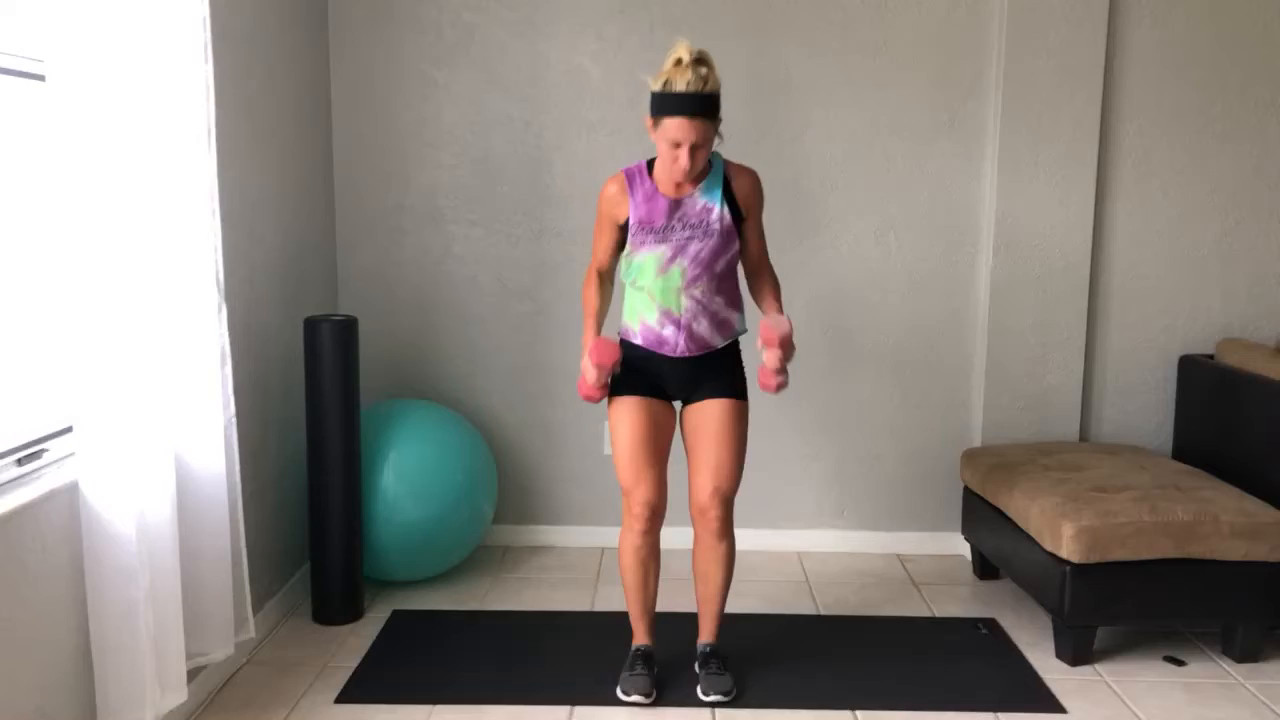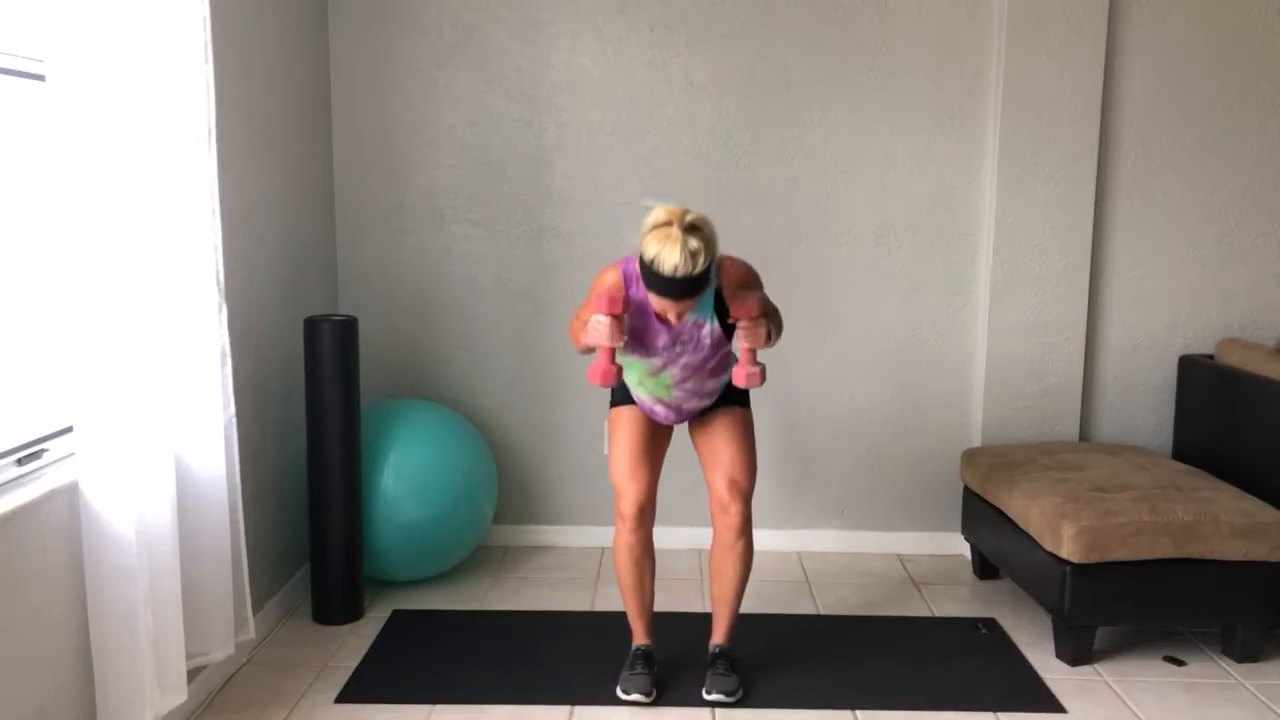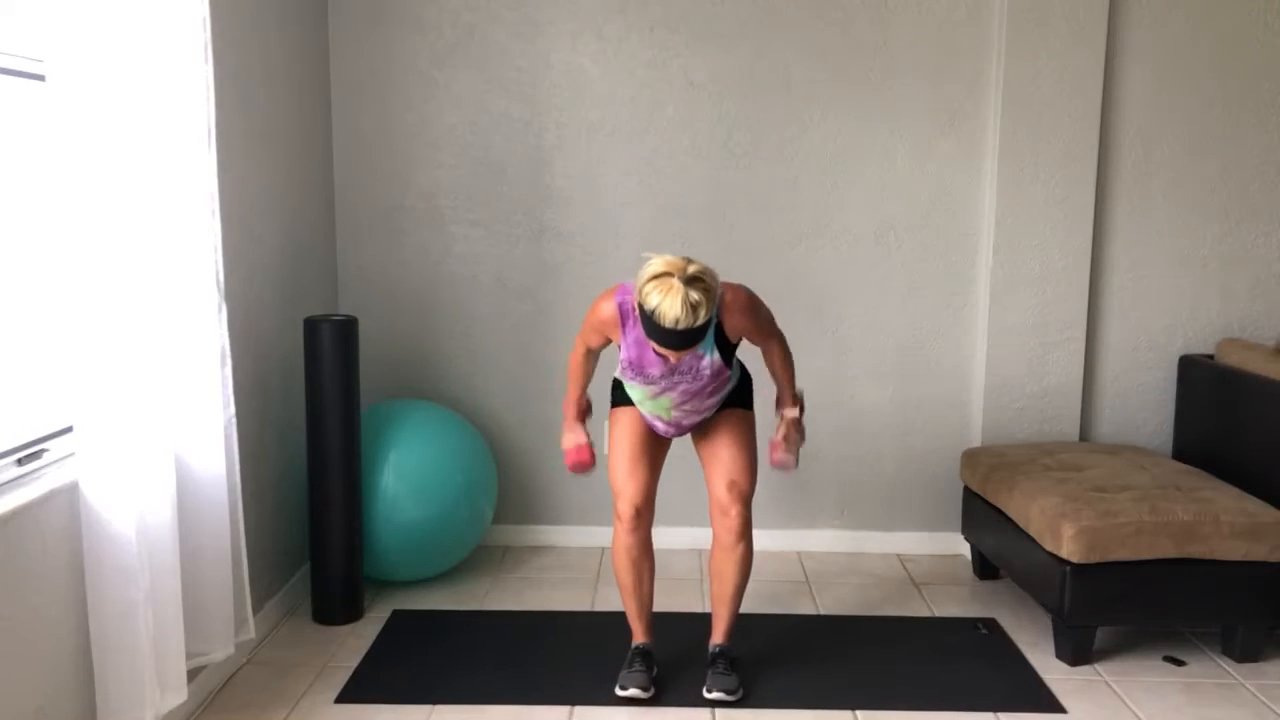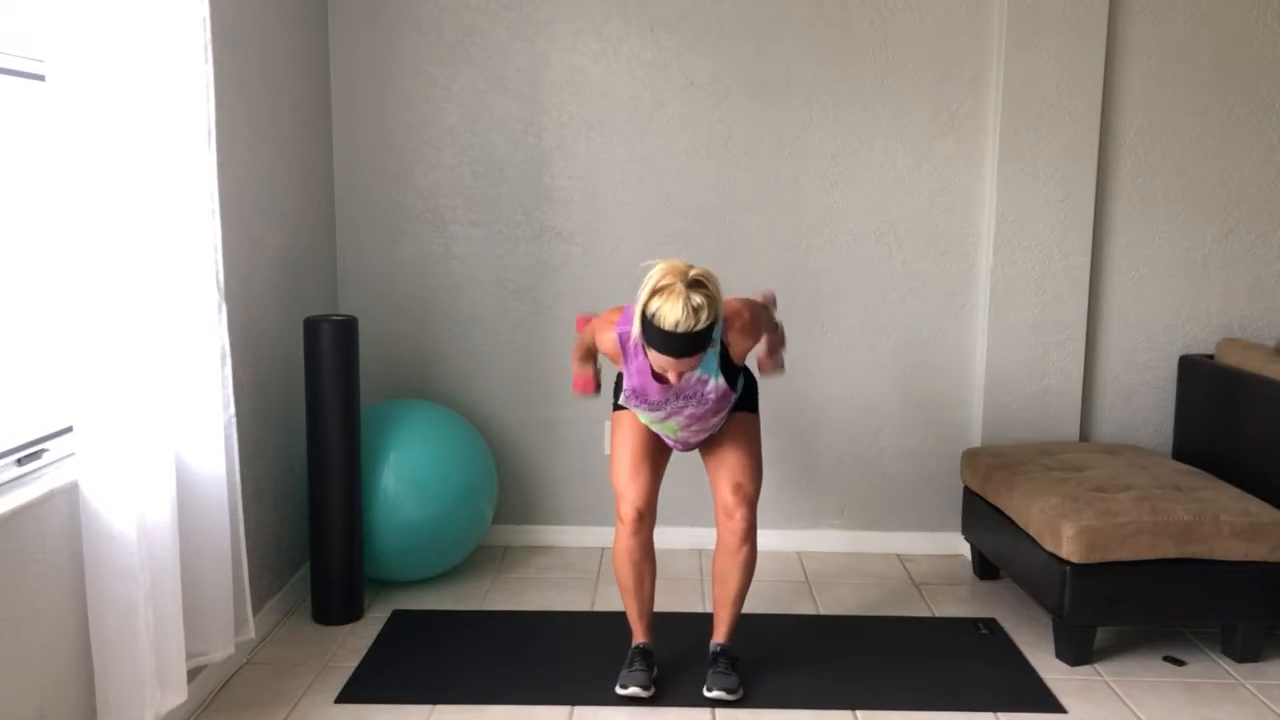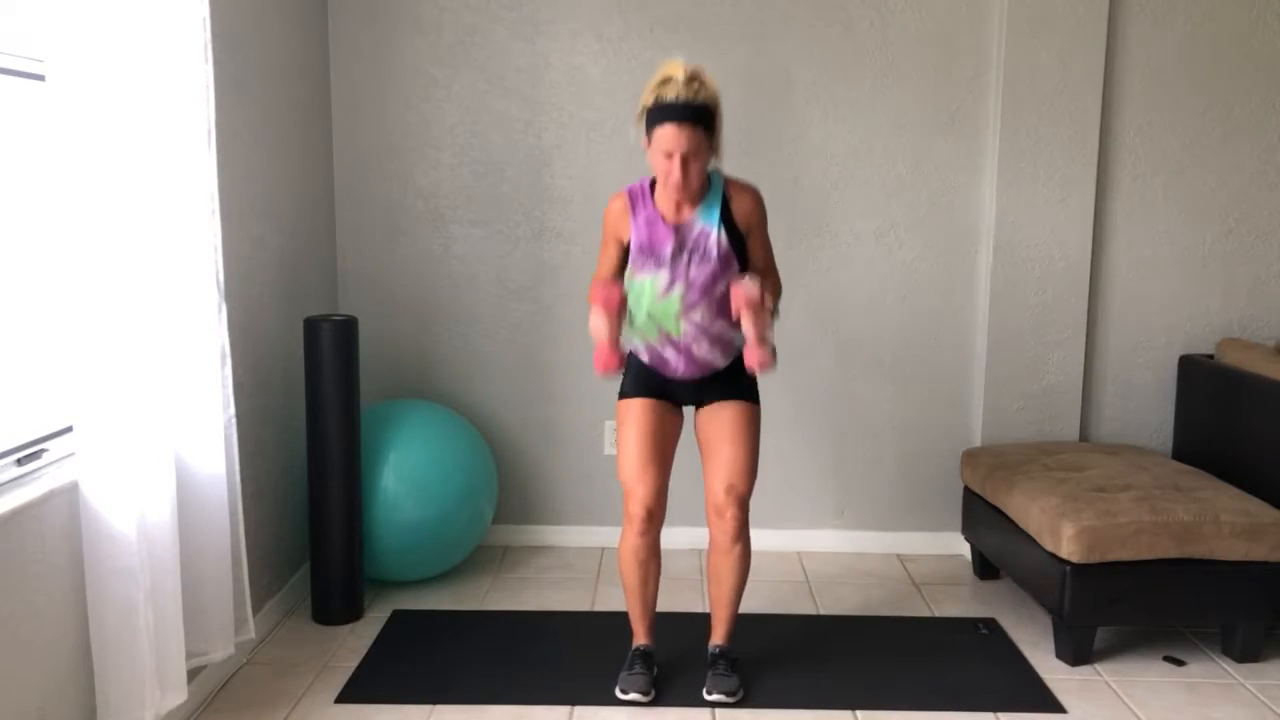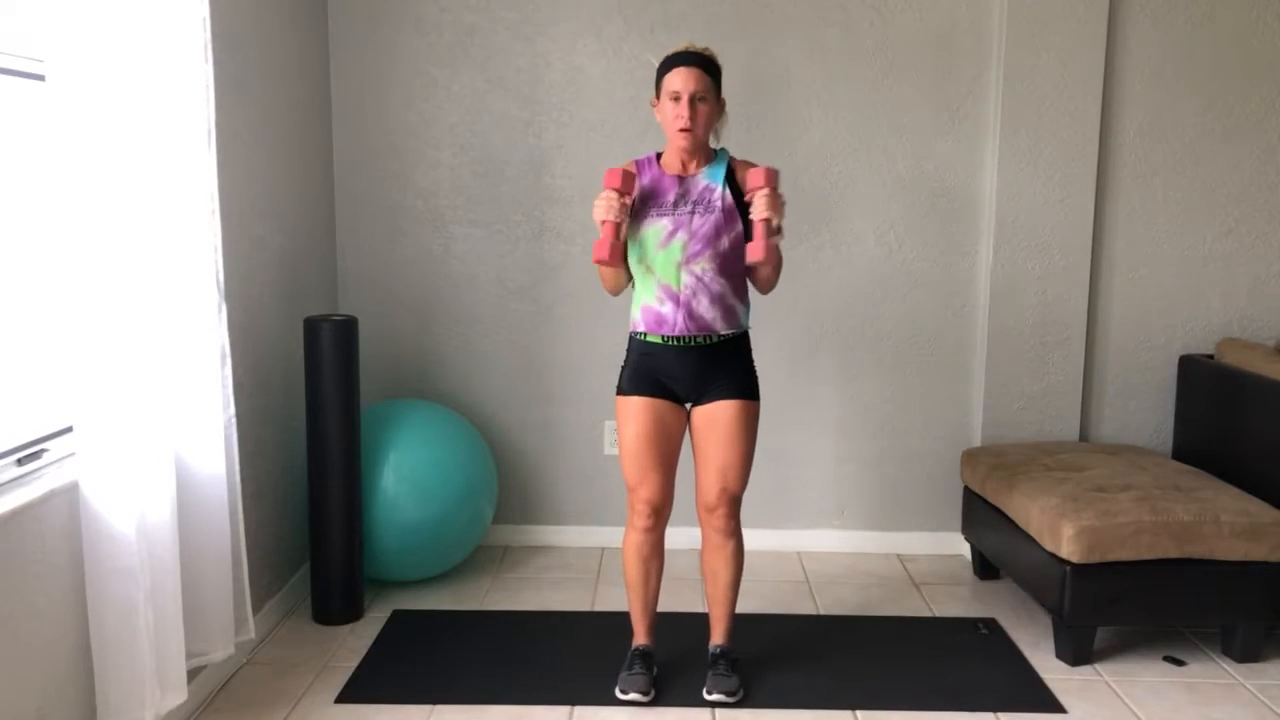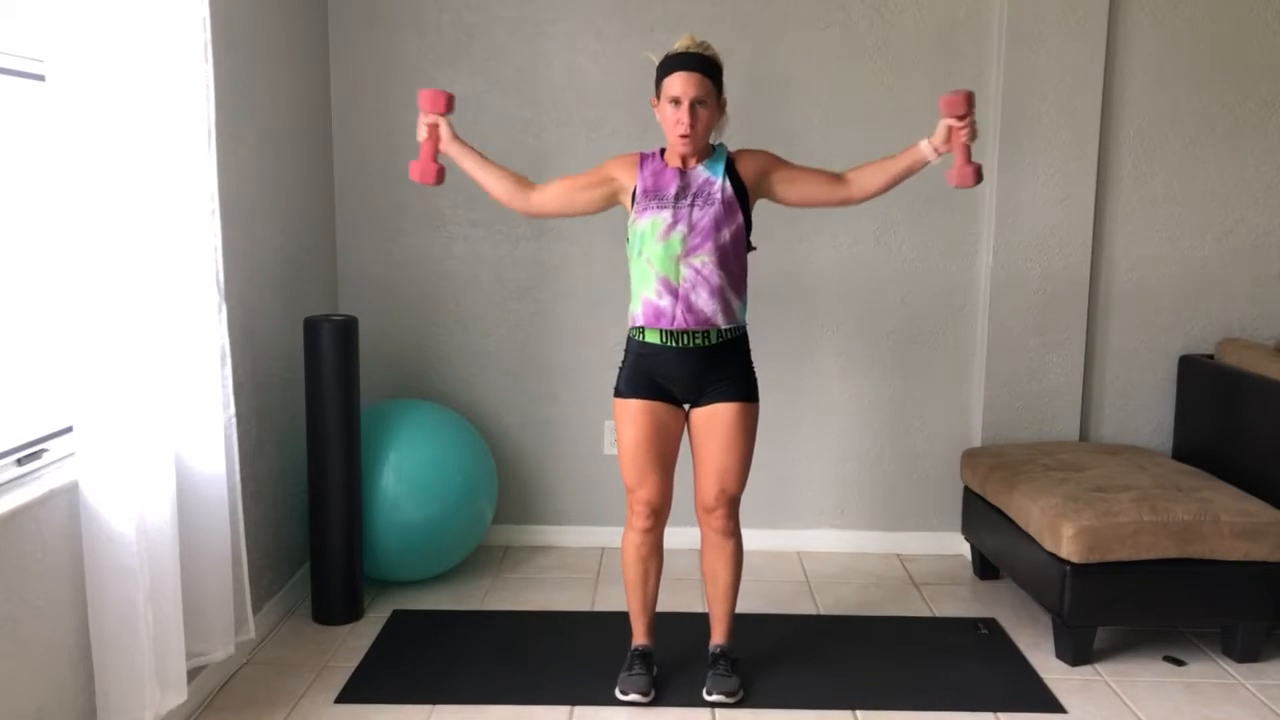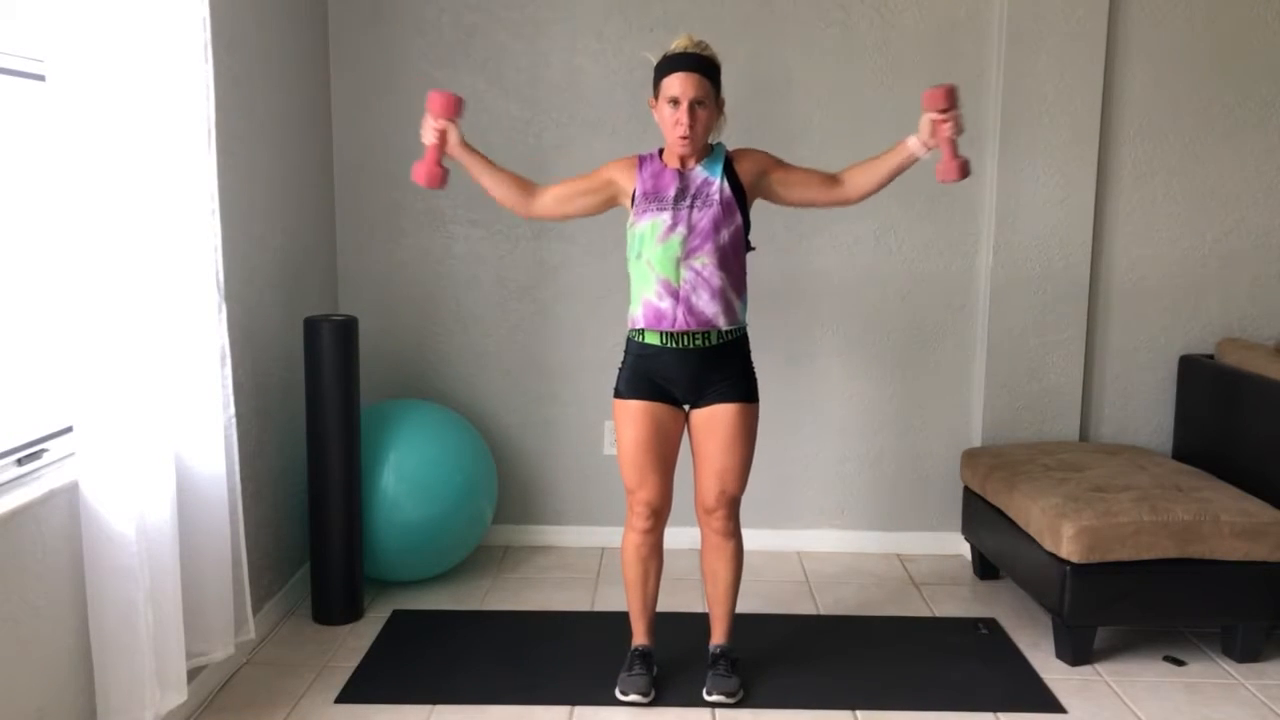
dt=0.5s
person 1, frame 1
left shoulder: (740, 185)
right shoulder: (621, 190)
left elbow: (758, 265)
right elbow: (598, 271)
left wrist: (776, 323)
right wrist: (590, 341)
left hip: (715, 363)
right hip: (639, 363)
left knee: (713, 510)
right knee: (642, 509)
left ankle: (708, 646)
right ankle: (641, 647)
person 1, frame 2
left shoulder: (736, 278)
right shoulder: (615, 282)
left elbow: (772, 317)
right elbow: (578, 329)
left wrist: (764, 333)
right wrist: (594, 334)
left hip: (717, 396)
right hip: (640, 394)
left knee: (733, 506)
right knee: (633, 509)
left ankle: (720, 648)
right ankle: (641, 647)
person 1, frame 3
left shoulder: (736, 306)
right shoulder: (613, 309)
left elbow: (772, 341)
right elbow: (585, 350)
left wrist: (791, 410)
right wrist: (573, 418)
left hip: (722, 400)
right hip: (639, 399)
left knee: (733, 512)
right knee: (630, 512)
left ankle: (720, 647)
right ankle: (640, 646)
person 1, frame 4
left shoulder: (738, 326)
right shoulder: (614, 334)
left elbow: (766, 308)
right elbow: (585, 330)
left wrist: (774, 344)
right wrist: (583, 364)
left hip: (727, 408)
right hip: (642, 411)
left knee: (738, 515)
right knee: (632, 516)
left ankle: (721, 647)
right ankle: (641, 646)
person 1, frame 5
left shoulder: (740, 201)
right shoulder: (625, 208)
left elbow: (769, 281)
right elbow: (607, 285)
left wrist: (766, 304)
left hip: (725, 375)
right hip: (649, 373)
left knee: (728, 509)
right knee: (641, 510)
left ankle: (720, 648)
right ankle: (641, 647)
person 1, frame 6
left shoulder: (743, 177)
right shoulder: (633, 178)
left elbow: (766, 283)
right elbow: (613, 284)
left wrist: (770, 233)
right wrist: (604, 229)
left hip: (724, 361)
right hip: (649, 360)
left knee: (720, 510)
right knee: (646, 509)
left ankle: (720, 648)
right ankle: (641, 646)
person 1, frame 7
left shoulder: (747, 171)
right shoulder: (628, 173)
left elbow: (848, 186)
right elbow: (528, 197)
left wrist: (929, 148)
right wrist: (452, 146)
left hip: (722, 361)
right hip: (648, 360)
left knee: (719, 511)
right knee: (644, 510)
left ankle: (720, 649)
right ankle: (640, 648)
person 1, frame 8
left shoulder: (745, 170)
right shoulder: (627, 176)
left elbow: (842, 186)
right elbow: (531, 201)
left wrist: (917, 143)
right wrist: (457, 148)
left hip: (722, 362)
right hip: (648, 361)
left knee: (720, 512)
right knee: (645, 511)
left ankle: (720, 649)
right ankle: (641, 647)
